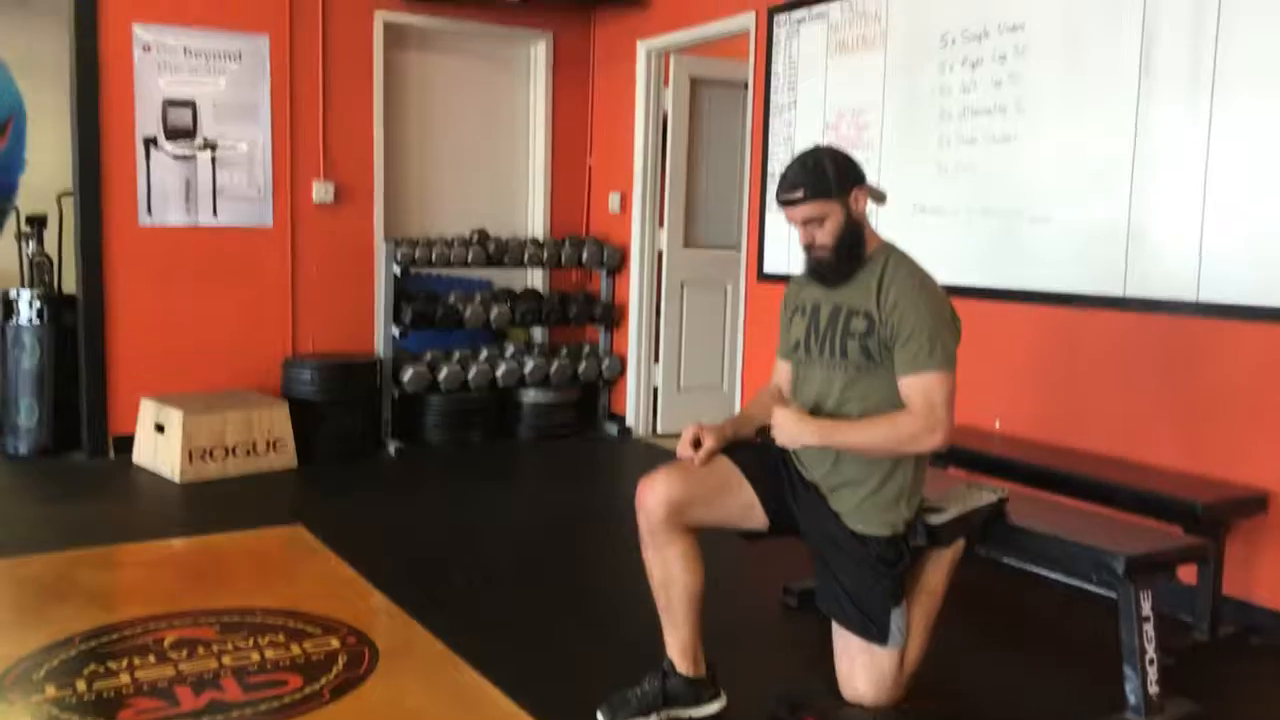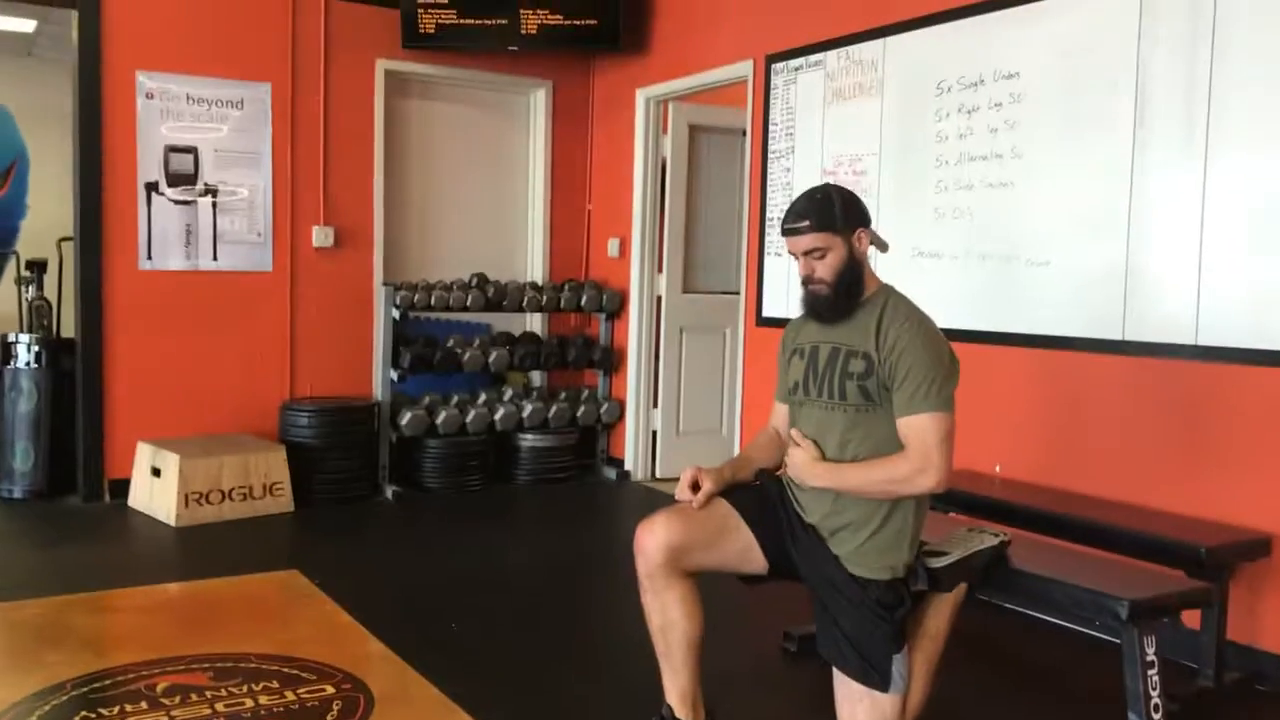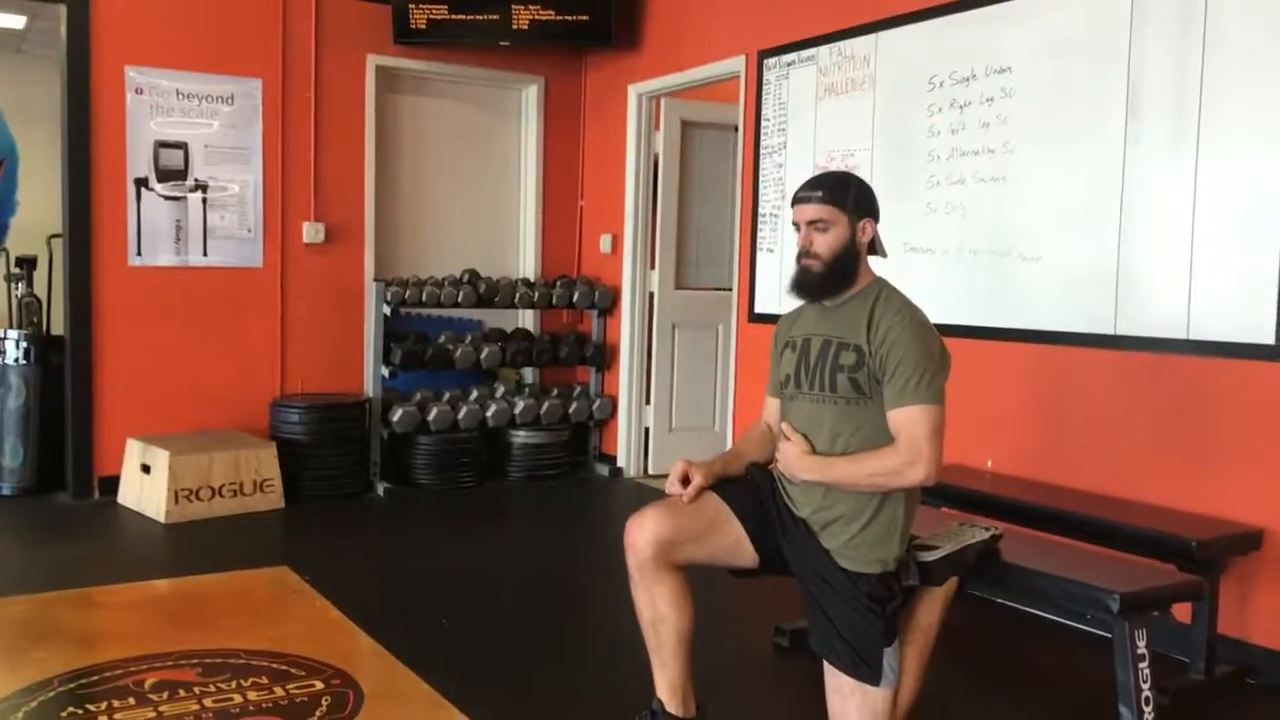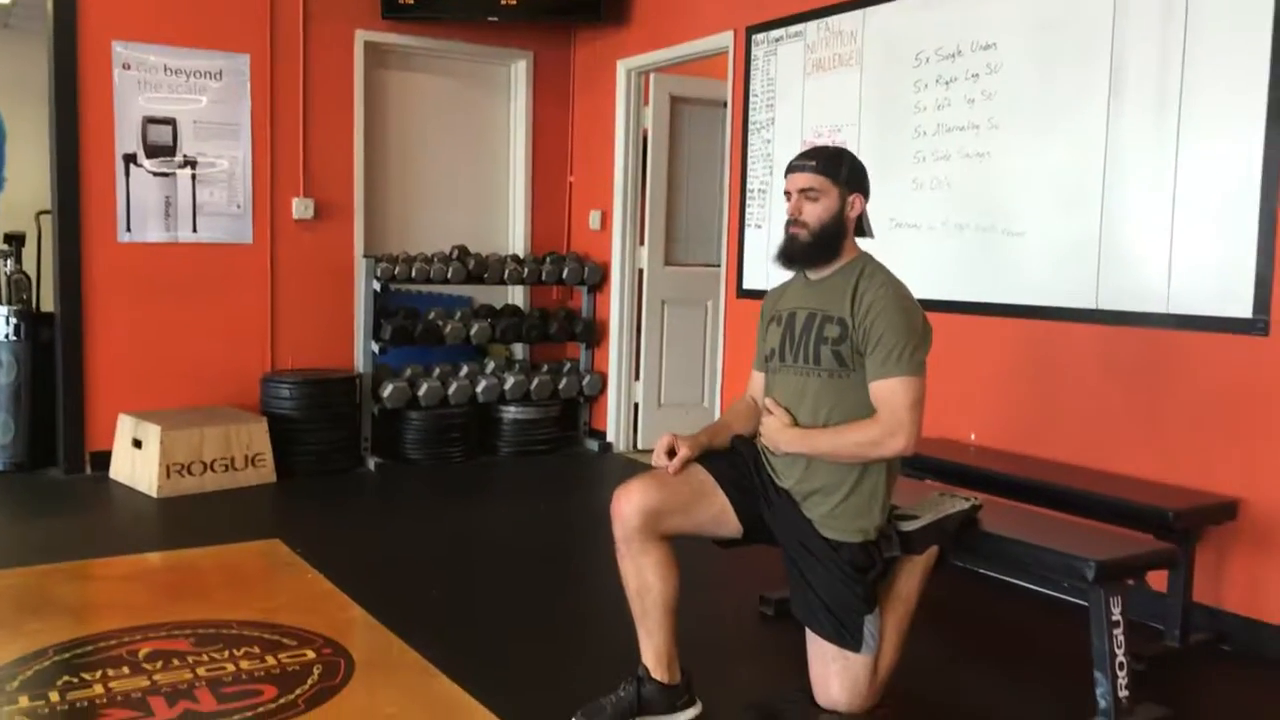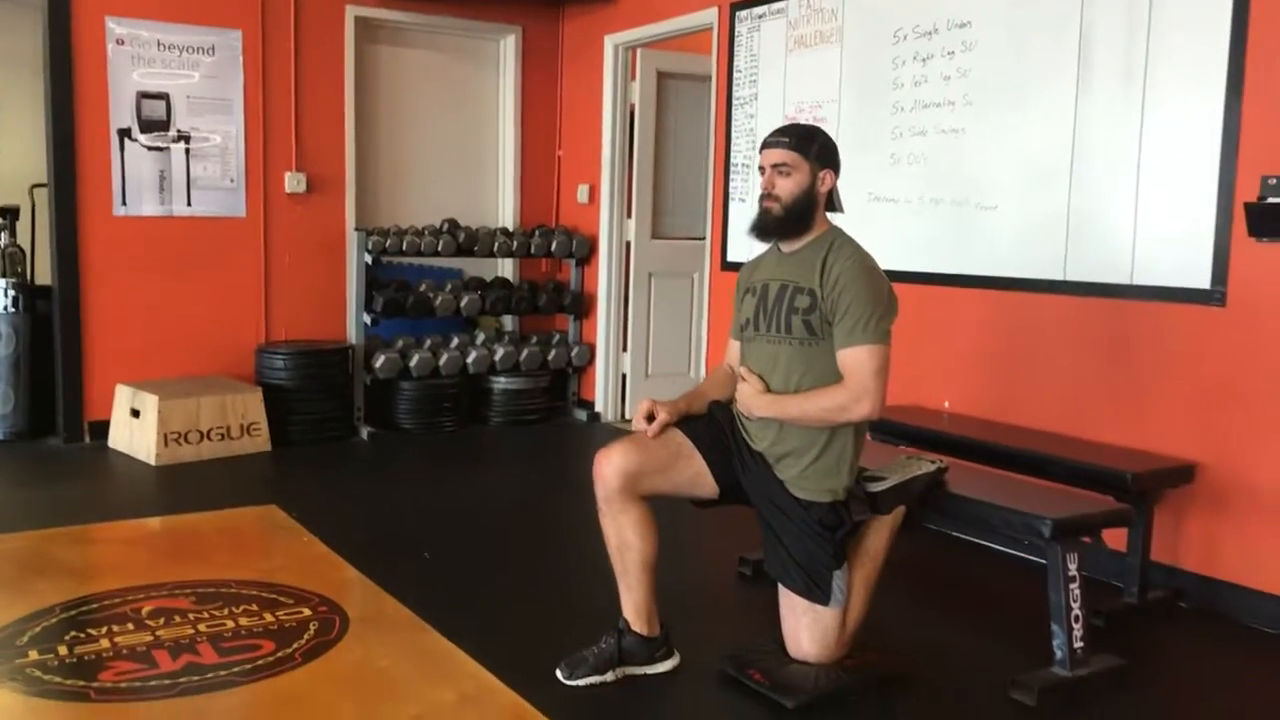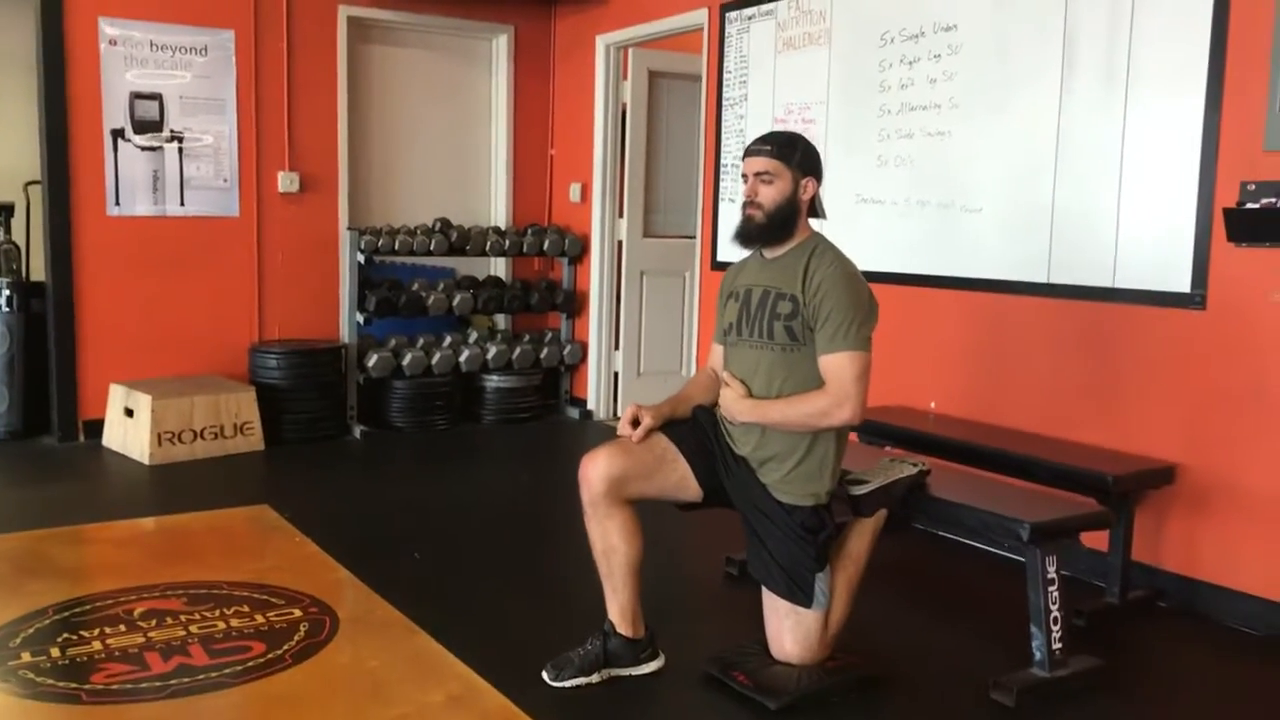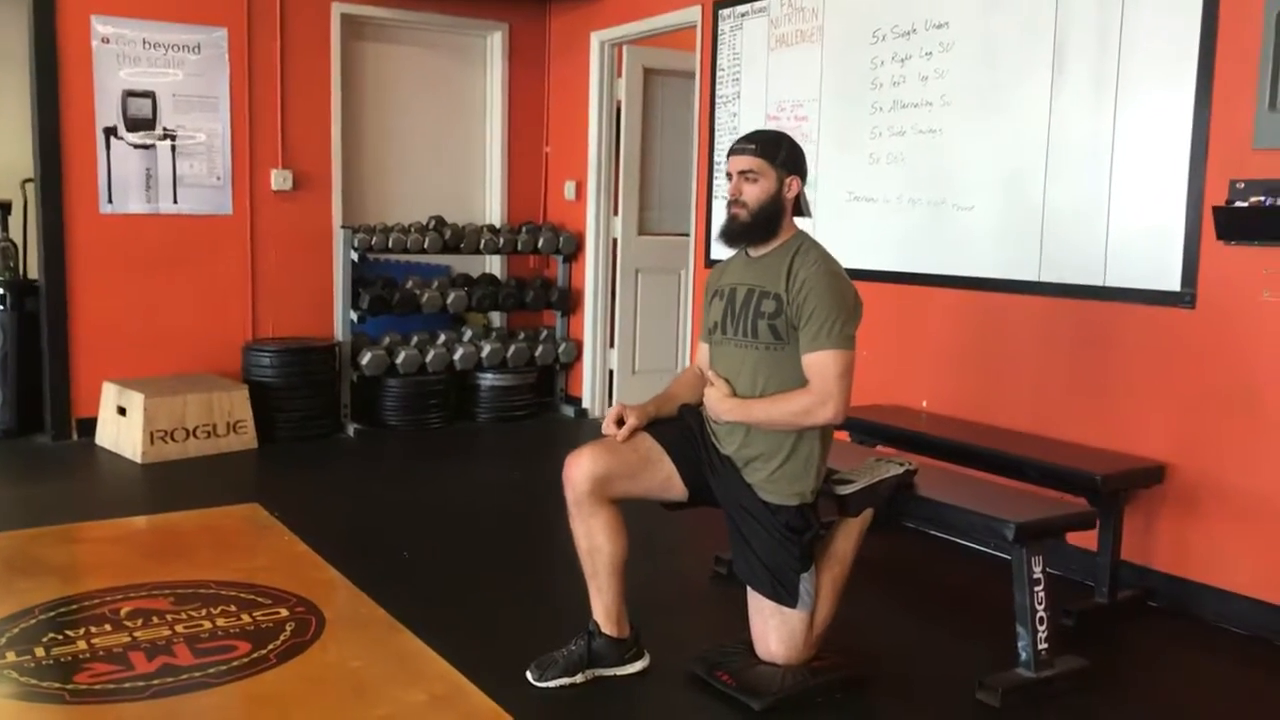
dt=0.4s
person 1, frame 1
left shoulder: (908, 293)
right shoulder: (802, 290)
left elbow: (928, 427)
left wrist: (812, 430)
right wrist: (727, 429)
left hip: (863, 500)
right hip: (794, 470)
right knee: (658, 498)
left ankle: (934, 553)
person 1, frame 2
left shoulder: (907, 334)
right shoulder: (800, 332)
left elbow: (927, 470)
left wrist: (817, 471)
right wrist: (726, 473)
left hip: (862, 548)
right hip: (791, 509)
right knee: (656, 542)
left ankle: (937, 594)
person 1, frame 3
left shoulder: (899, 326)
right shoulder: (793, 325)
left elbow: (917, 462)
left wrist: (808, 465)
right wrist: (716, 466)
left hip: (852, 540)
right hip: (781, 502)
right knee: (647, 535)
left ankle: (932, 582)
person 1, frame 4
left shoulder: (881, 299)
right shoulder: (779, 300)
left elbow: (897, 433)
left wrist: (790, 436)
right wrist: (700, 440)
left hip: (834, 508)
right hip: (764, 473)
right knee: (633, 506)
left ankle: (911, 549)
person 1, frame 5
left shoulder: (850, 271)
right shoulder: (755, 272)
left elbow: (863, 399)
left wrist: (763, 403)
right wrist: (679, 406)
left hip: (806, 469)
right hip: (740, 437)
left knee: (815, 652)
right knee: (614, 468)
left ankle: (879, 513)
right ankle: (644, 638)
person 1, frame 6
left shoulder: (831, 277)
right shoulder: (738, 275)
left elbow: (844, 405)
left wrist: (745, 407)
right wrist: (662, 409)
left hip: (788, 472)
right hip: (723, 441)
left knee: (797, 654)
right knee: (599, 472)
left ankle: (862, 518)
right ankle: (628, 641)
person 1, frame 7
left shoulder: (815, 276)
right shoulder: (726, 273)
left elbow: (827, 404)
left wrist: (729, 406)
right wrist: (649, 408)
left hip: (772, 471)
right hip: (708, 438)
left knee: (783, 655)
right knee: (583, 472)
left ankle: (850, 516)
right ankle: (613, 640)
